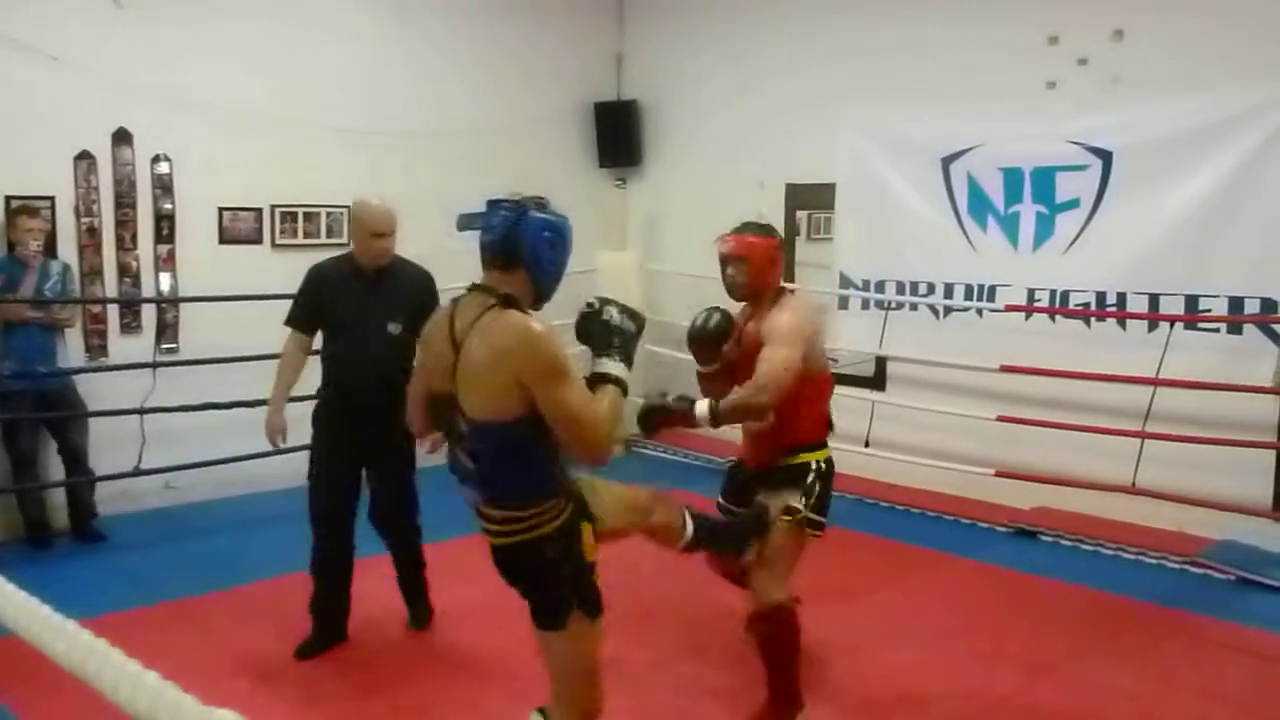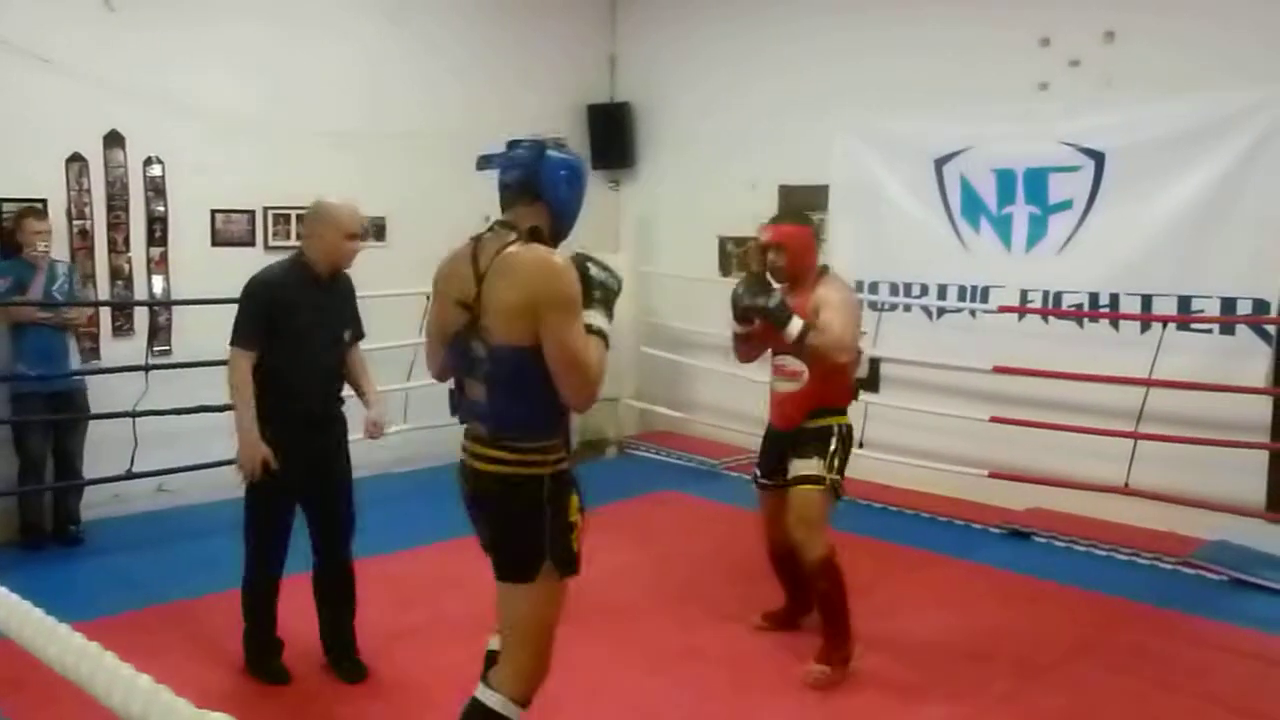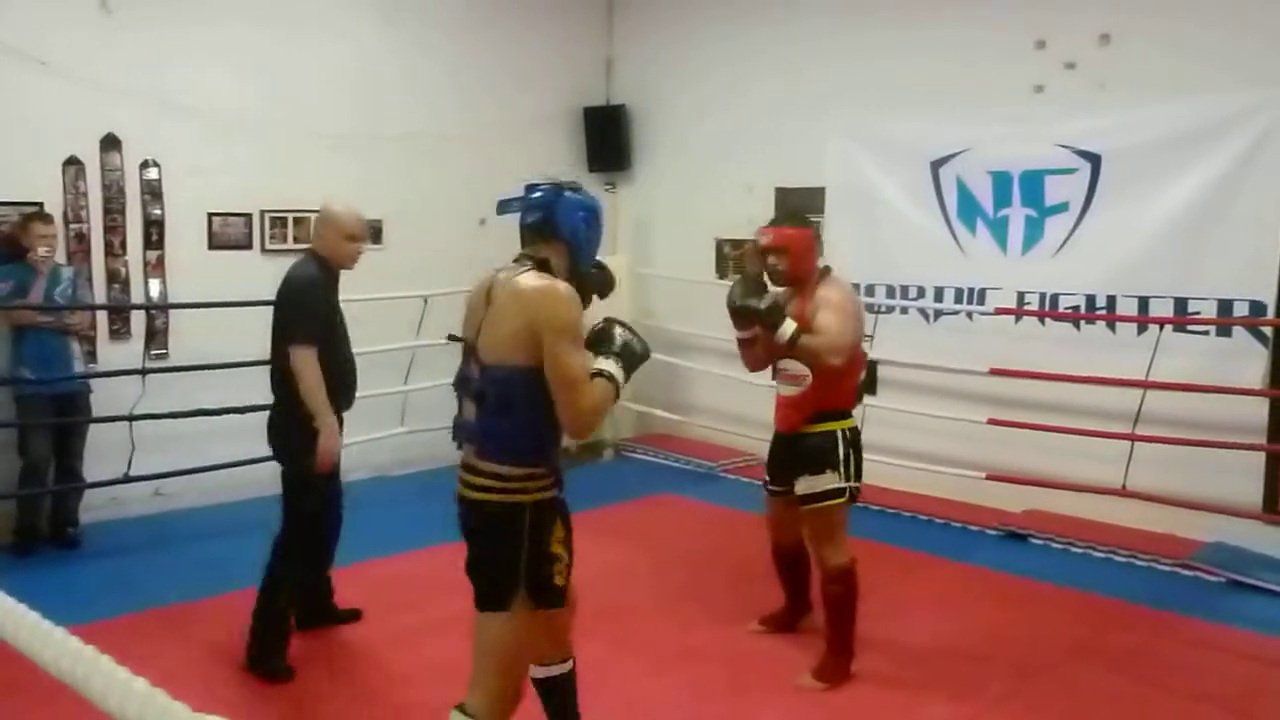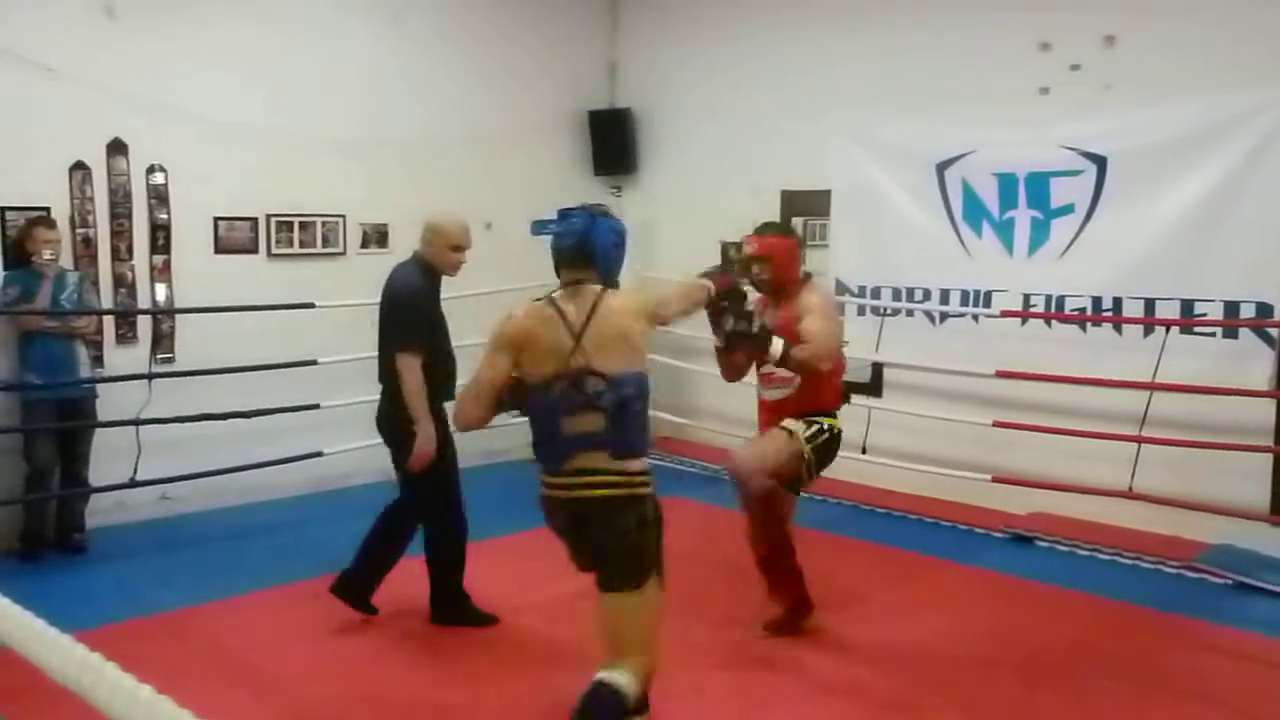
dt=0.7s
person 1, frame 1
left shoulder: (442, 324)
right shoulder: (523, 336)
left elbow: (421, 421)
right elbow: (594, 444)
right wrist: (613, 358)
left hip: (503, 510)
right hip: (539, 535)
left knee: (648, 506)
left ankle: (728, 536)
person 1, frame 2
left shoulder: (456, 264)
right shoulder: (547, 268)
left elbow: (440, 364)
right elbow: (580, 392)
right wrist: (595, 310)
left hip: (482, 466)
right hip: (531, 476)
left knee: (522, 626)
right knee: (523, 664)
person 1, frame 3
left shoulder: (489, 289)
right shoulder: (551, 296)
right elbow: (578, 420)
right wrist: (616, 357)
left hip: (484, 487)
right hip: (517, 500)
left knee: (554, 620)
person 1, frame 4
left shoulder: (521, 324)
right shoulder: (631, 307)
left elbow: (467, 416)
right elbow: (685, 298)
right wrist: (716, 279)
left hip: (560, 497)
right hip: (622, 494)
left knee: (620, 592)
right knee: (630, 662)
person 2, frame 1
left shoulder: (789, 320)
right shoulder: (745, 317)
left elbow: (763, 394)
right elbow: (719, 385)
left wrist: (689, 412)
right wrist: (706, 355)
left hip: (799, 466)
right hip: (756, 458)
left knee: (770, 585)
right ankle: (771, 609)
person 2, frame 2
left shoulder: (832, 294)
right shoulder: (778, 295)
left elbow: (841, 352)
right elbow: (746, 355)
left wrist: (786, 322)
right wrist: (744, 318)
left hip: (822, 430)
right hip: (780, 429)
left knee: (805, 532)
right knee: (775, 528)
left ankle: (837, 644)
right ankle: (798, 604)
person 2, frame 3
left shoulder: (835, 296)
right shoulder: (783, 298)
left elbow: (833, 355)
right elbow: (756, 362)
left wrist: (779, 324)
right wrist: (746, 322)
left hip: (828, 436)
right hip: (790, 433)
left knee: (829, 545)
right knee: (781, 529)
left ankle: (839, 655)
right ankle: (795, 608)
person 2, frame 4
left shoulder: (813, 303)
right shoulder: (758, 308)
left elbow: (821, 360)
right elbow: (732, 373)
left wrist: (765, 344)
right wrist: (724, 332)
left hip: (813, 426)
right hip: (778, 429)
left knee: (745, 466)
right knee: (760, 531)
left ankle: (782, 576)
right ankle: (796, 607)
person 3, frame 1
left shoulder: (415, 281)
right shoulder: (324, 278)
right elbow: (299, 341)
right wrist: (276, 404)
left hip: (390, 418)
right hip: (335, 416)
left knee: (394, 513)
right knee: (329, 522)
left ankle: (416, 592)
right ankle: (328, 623)
person 3, frame 2
left shoulder: (342, 287)
right shoulder: (269, 287)
right elbow: (242, 362)
left wrist: (371, 402)
right wrist: (247, 435)
left hip: (326, 430)
right hip: (275, 436)
left knee: (335, 541)
right knee: (267, 546)
left ankle: (341, 646)
right ankle: (260, 649)
person 3, frame 3
left shoulder: (317, 278)
right shoulder: (307, 282)
right elbow: (302, 359)
right wrist: (327, 426)
left hip: (309, 422)
right hip: (305, 425)
left knee: (317, 521)
right knee: (304, 528)
left ankle: (315, 606)
right ankle: (266, 643)
person 3, frame 4
left shoulder: (412, 277)
right shoulder: (414, 289)
right elbow: (408, 364)
right wrist: (425, 428)
left hip: (402, 414)
right hip: (416, 417)
left knee: (414, 504)
right knee: (444, 511)
left ankle: (354, 582)
right ankle: (450, 603)
person 4, frame 1
left shoulder: (60, 269)
left elbow: (71, 317)
left wrist: (30, 313)
right wrist: (31, 269)
left hip: (55, 375)
left knee: (76, 449)
left ankle: (84, 519)
right ankle: (36, 526)
person 4, frame 2
left shoulder: (66, 270)
left elbow: (80, 316)
left wrist: (39, 315)
right wrist: (39, 271)
left hip: (68, 378)
right hip: (29, 381)
left knee: (70, 457)
right knee: (33, 459)
left ankle: (67, 523)
right ankle: (32, 528)
person 4, frame 3
left shoulder: (71, 275)
left elbow: (83, 321)
left wrist: (42, 318)
right wrist: (47, 289)
left hip: (71, 380)
right hip: (32, 383)
left knee: (71, 459)
right knee: (36, 460)
left ankle: (64, 525)
person 4, frame 4
left shoulder: (77, 280)
left elbow: (90, 325)
left wrist: (47, 324)
right wrist: (46, 279)
left hip: (78, 385)
right hip: (38, 388)
left knee: (76, 464)
right knee: (41, 465)
left ankle: (71, 530)
right ankle: (33, 536)
